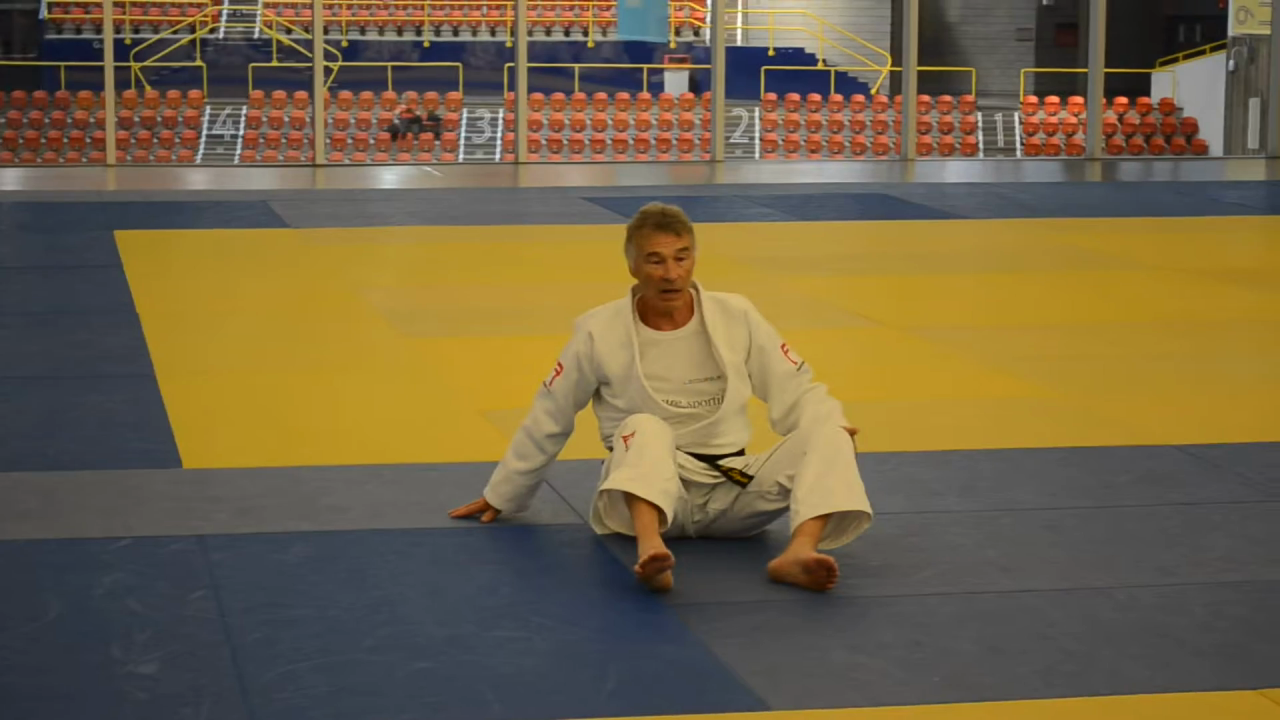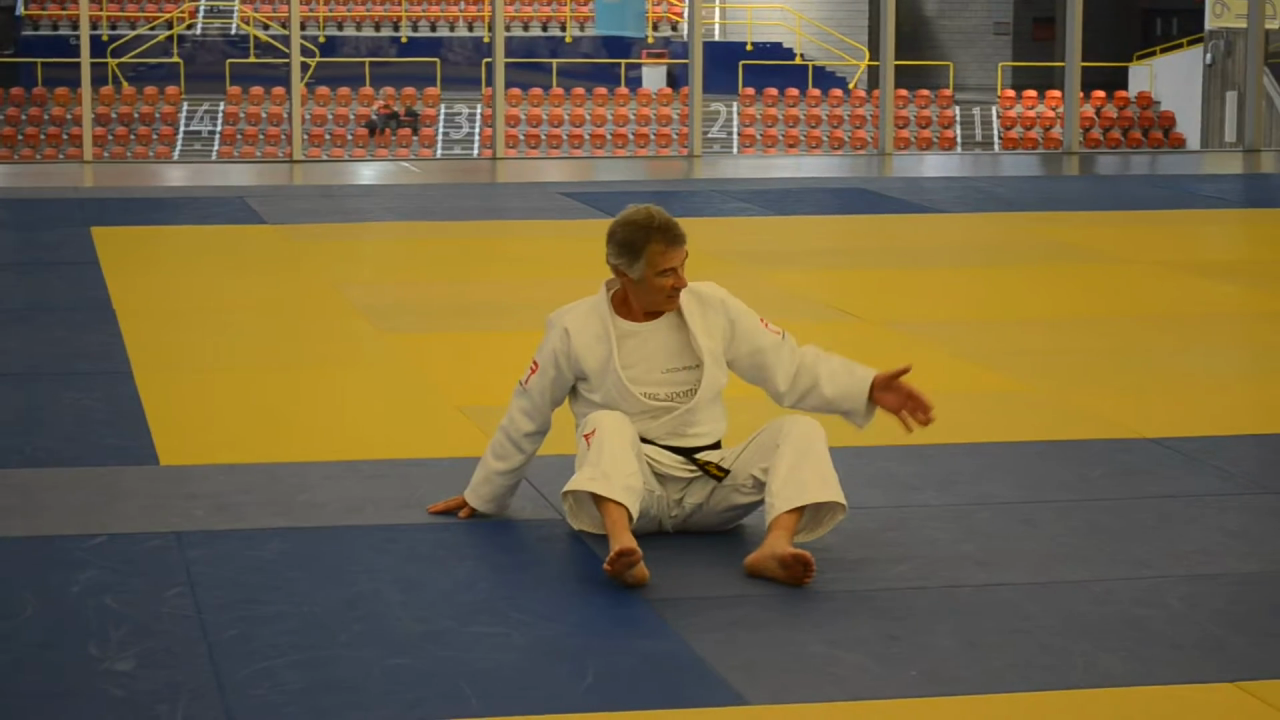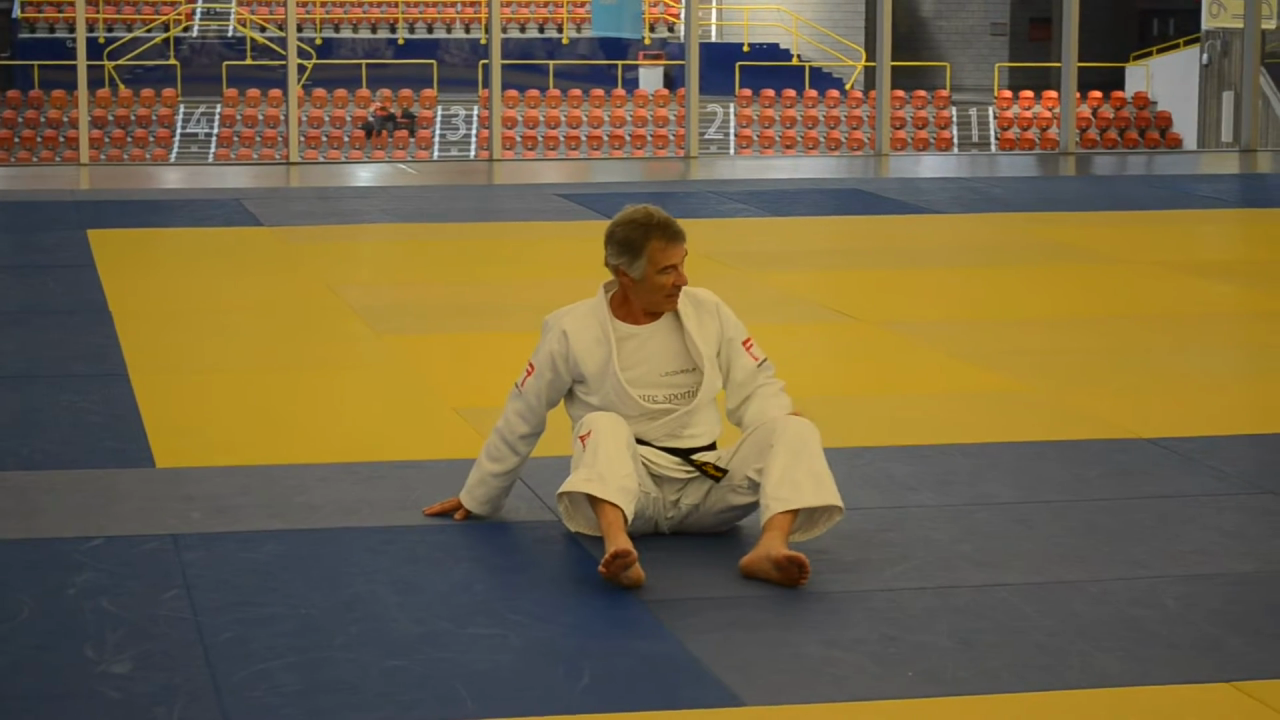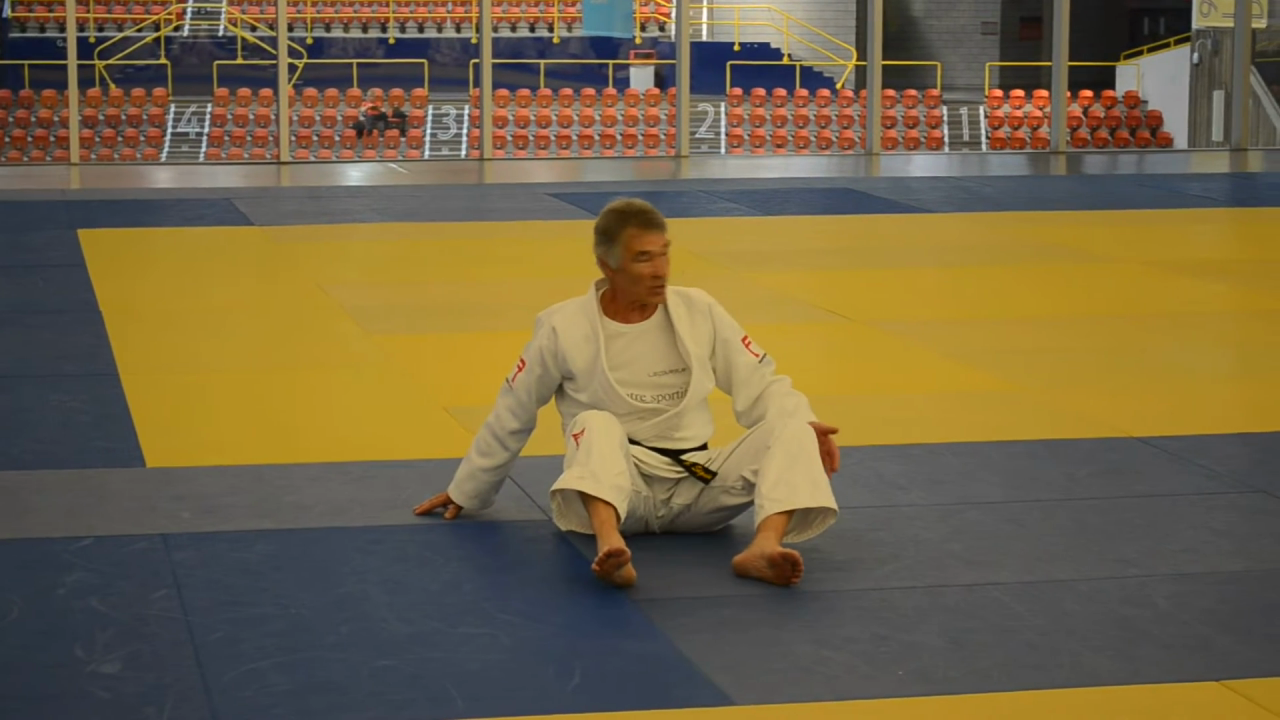
dt=0.3s
person 1, frame 1
left shoulder: (736, 317)
right shoulder: (598, 332)
left elbow: (796, 388)
right elbow: (548, 419)
left wrist: (835, 431)
right wrist: (500, 496)
left hip: (728, 489)
right hip: (644, 483)
left knee: (825, 440)
right knee: (645, 430)
left ankle: (798, 553)
right ankle: (650, 549)
person 1, frame 2
left shoulder: (712, 305)
right shoulder: (574, 328)
left elbow: (789, 365)
right elbow: (525, 416)
left wrist: (867, 388)
right wrist: (482, 495)
left hip: (705, 483)
right hip: (629, 482)
left knee: (800, 432)
right knee: (605, 426)
left ankle: (773, 549)
right ankle: (622, 547)
person 1, frame 3
left shoulder: (706, 310)
right shoulder: (571, 331)
left elbow: (755, 384)
right elbow: (520, 420)
left wrist: (778, 423)
right wrist: (475, 497)
left hip: (702, 483)
right hip: (622, 481)
left knee: (792, 433)
right knee: (602, 428)
left ankle: (768, 549)
right ankle: (618, 549)
person 1, frame 4
left shoulder: (699, 310)
right shoulder: (562, 327)
left elbow: (760, 382)
right elbow: (512, 416)
left wrist: (805, 424)
right wrist: (465, 492)
left hip: (692, 485)
right hip: (614, 482)
left knee: (791, 435)
right knee: (596, 426)
left ankle: (763, 549)
right ankle: (610, 546)
